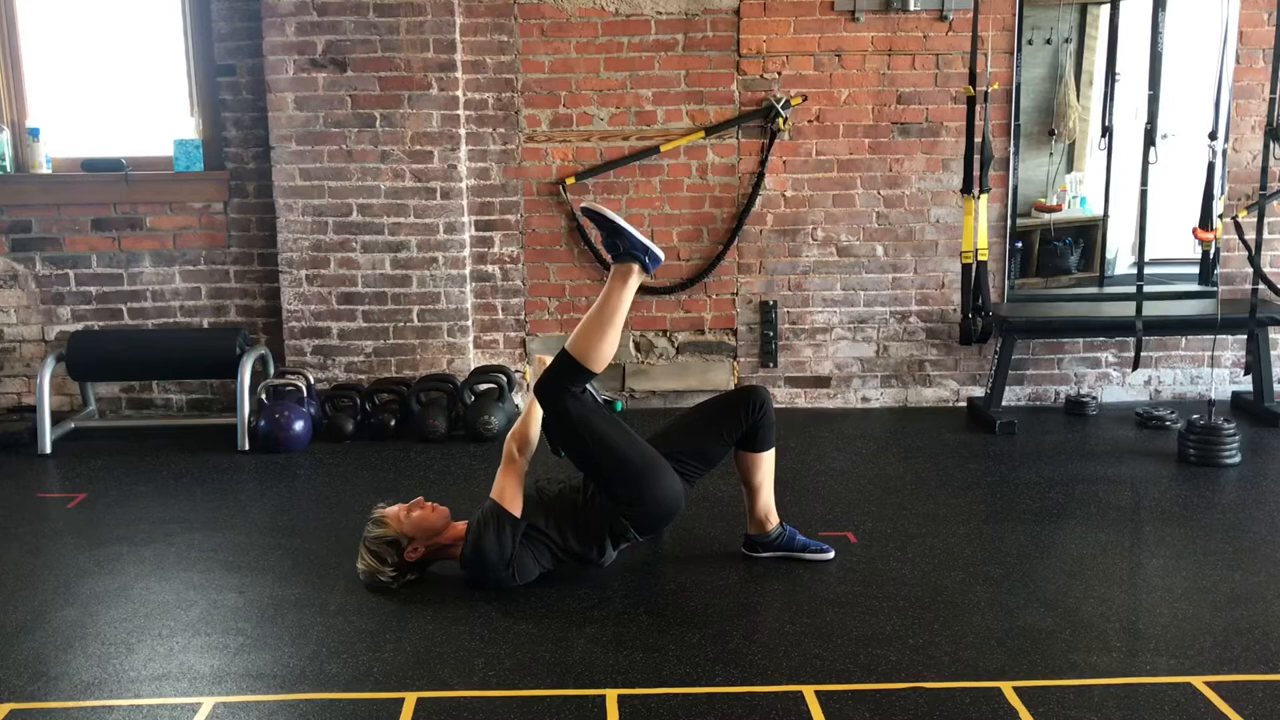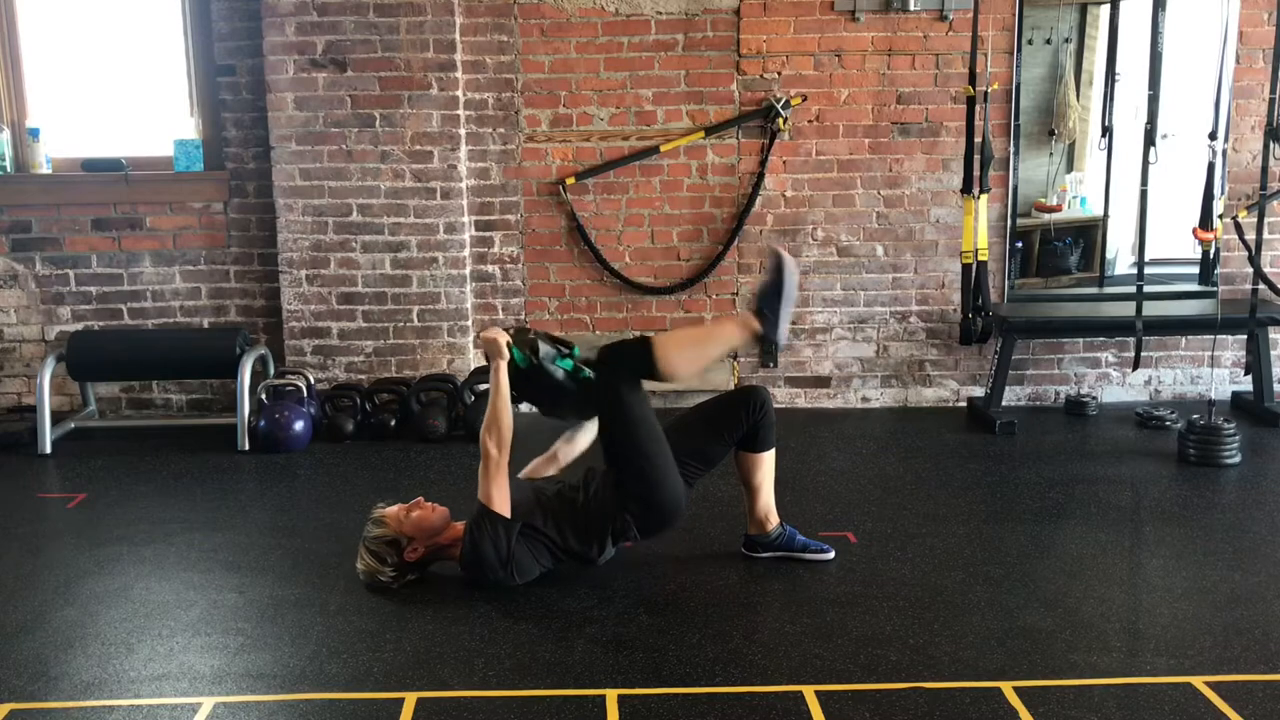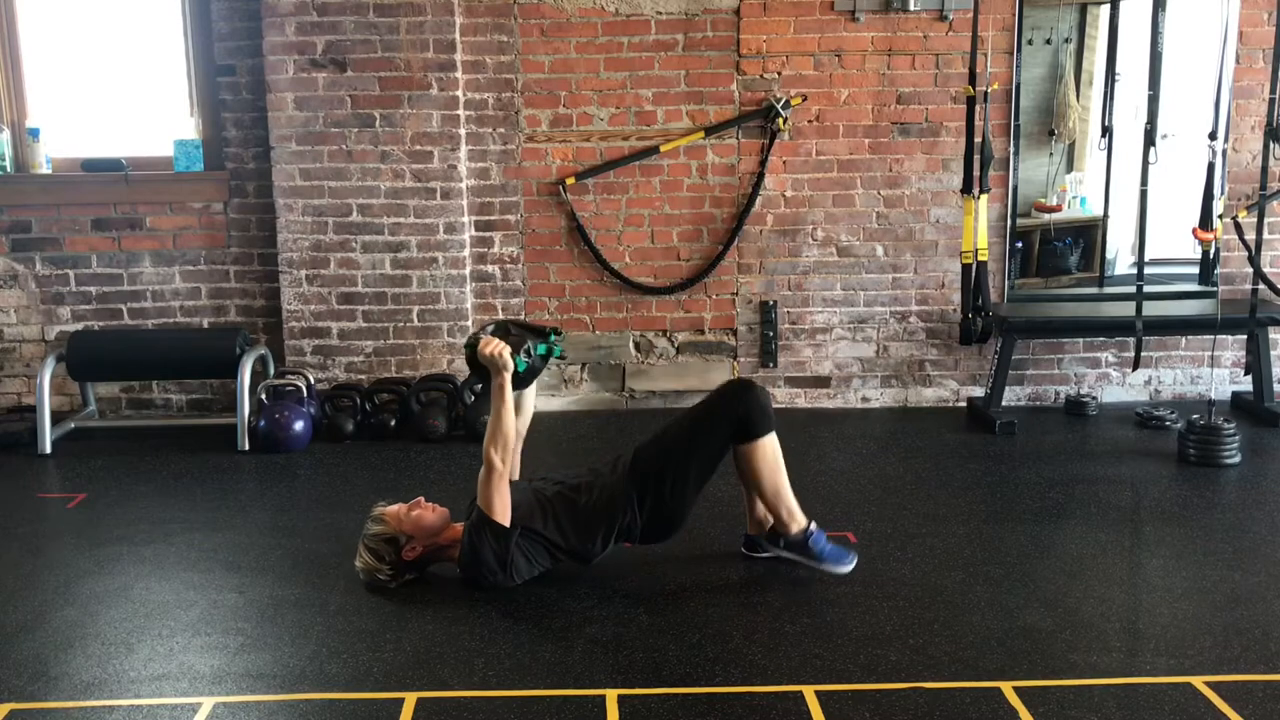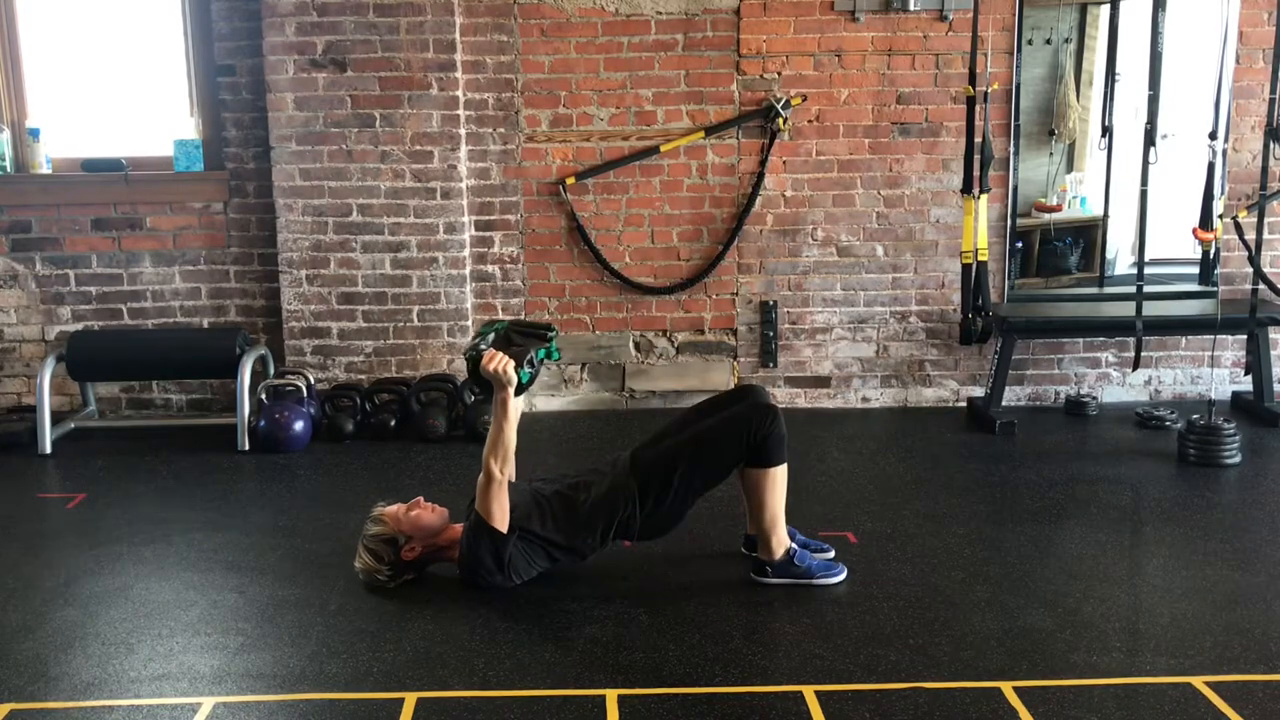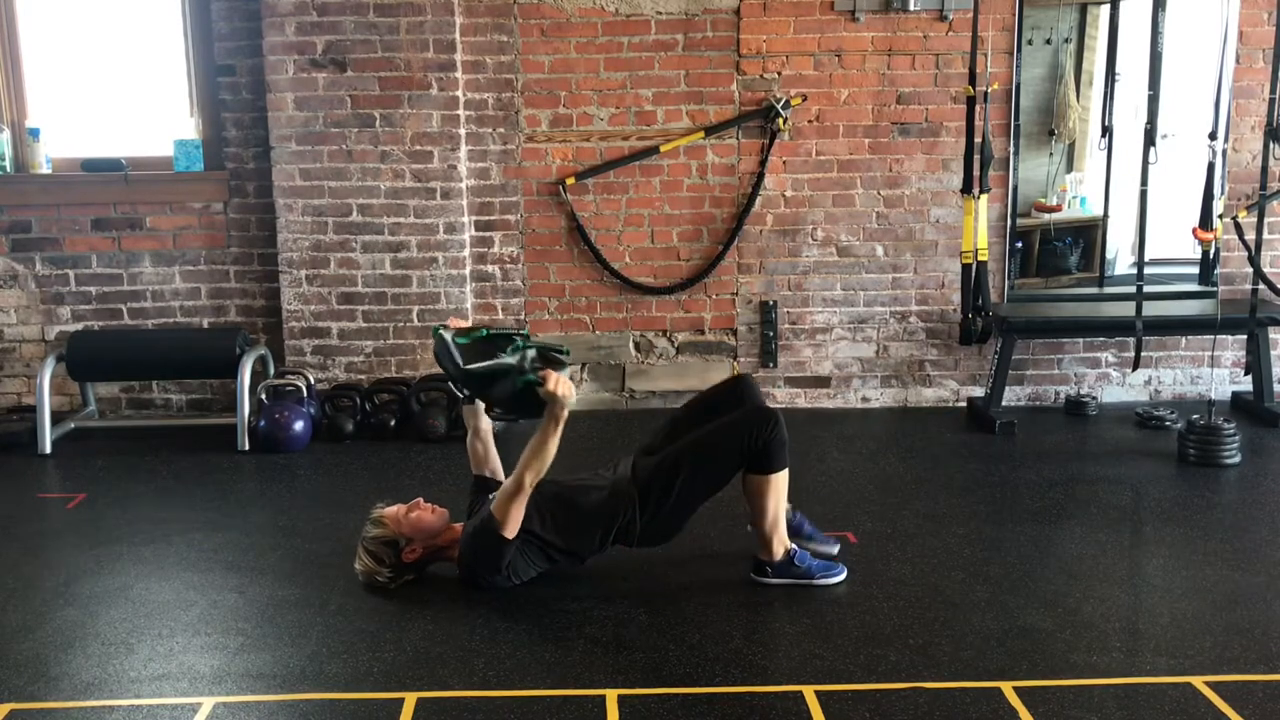
dt=0.5s
person 1, frame 1
left shoulder: (482, 532)
right shoulder: (484, 554)
right elbow: (517, 454)
right wrist: (542, 383)
left hip: (649, 487)
right hip: (644, 497)
left knee: (751, 402)
right knee: (558, 389)
left ankle: (766, 531)
right ankle: (629, 269)
person 1, frame 2
left shoulder: (479, 542)
right shoulder: (485, 559)
left elbow: (549, 463)
right elbow: (495, 452)
left wrist: (596, 415)
right wrist: (499, 367)
left hip: (628, 488)
right hip: (642, 503)
left knee: (750, 401)
right knee: (616, 362)
left ankle: (767, 533)
right ankle: (757, 323)
person 1, frame 3
left shoulder: (474, 529)
right shoulder: (482, 557)
left elbow: (512, 445)
right elbow: (495, 463)
right wrist: (500, 377)
left hip: (625, 478)
right hip: (644, 502)
left knee: (745, 402)
right knee: (742, 400)
left ankle: (763, 530)
right ankle: (795, 532)
person 1, frame 4
left shoulder: (476, 523)
right shoulder: (480, 560)
left elbow: (499, 464)
right elbow: (494, 473)
left wrist: (508, 385)
right wrist: (504, 391)
left hip: (630, 473)
right hip: (643, 498)
left knee: (751, 399)
right knee: (763, 422)
left ankle: (764, 531)
right ankle: (776, 556)
person 1, frame 5
left shoulder: (477, 513)
right shoulder: (481, 559)
left elbow: (479, 438)
right elbow: (523, 484)
right wrist: (556, 413)
left hip: (632, 473)
right hip: (645, 504)
left knee: (741, 391)
right knee: (762, 424)
left ankle: (780, 517)
right ankle: (776, 557)
